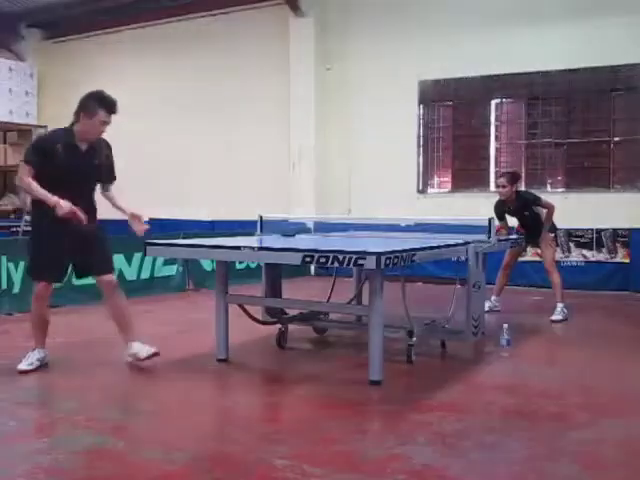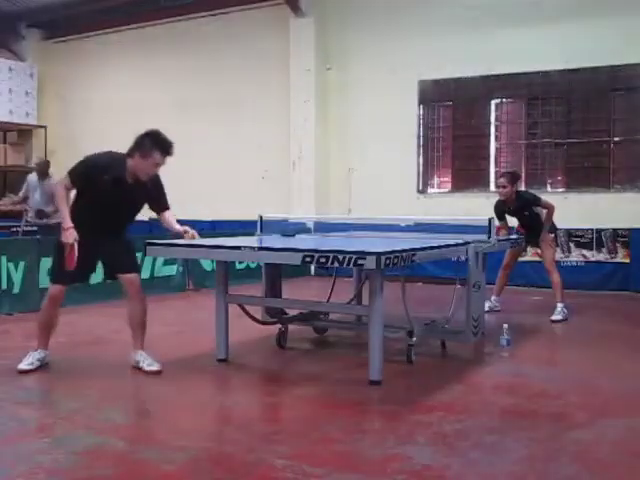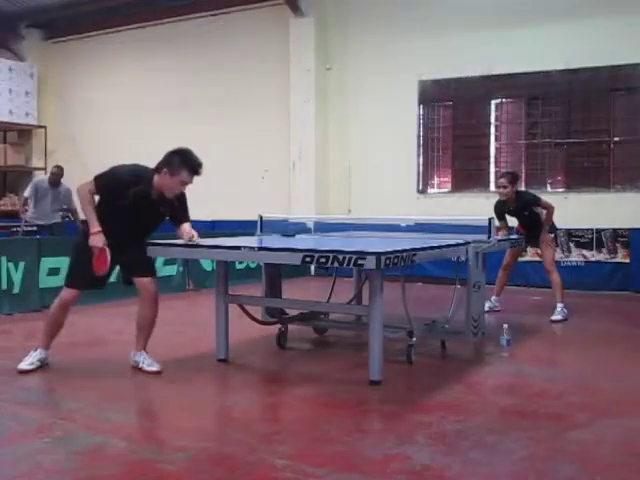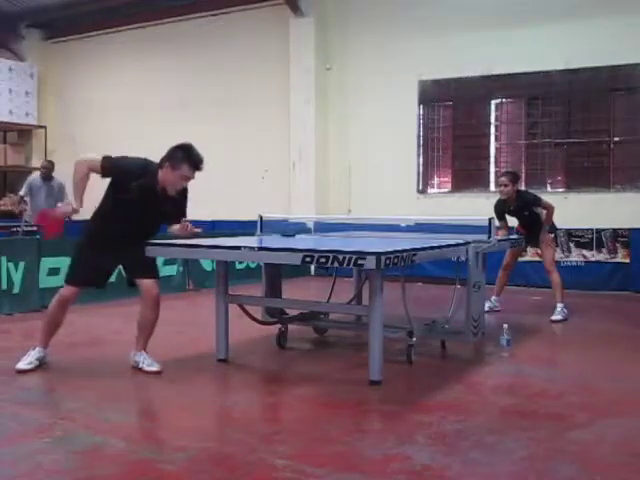
dt=0.4s
person 1, frame 1
left shoulder: (103, 149)
right shoulder: (48, 142)
left elbow: (107, 188)
right elbow: (23, 179)
left wrist: (127, 211)
right wrist: (54, 201)
left hip: (86, 226)
right hip: (50, 227)
left knee: (110, 283)
right knee: (41, 289)
left ankle: (132, 345)
right ankle: (39, 351)
person 1, frame 2
left shoulder: (151, 183)
right shoulder: (98, 165)
left elbow: (163, 212)
right elbow: (61, 187)
left wrist: (178, 228)
right wrist: (68, 226)
left hip: (114, 236)
right hip: (78, 234)
left knee: (134, 286)
right knee: (55, 293)
left ankle: (139, 353)
right ankle: (40, 351)
person 1, frame 3
left shoulder: (176, 198)
right shoulder: (127, 176)
left elbow: (181, 223)
right elbow: (84, 190)
left wrist: (187, 233)
right wrist: (95, 230)
left hip: (133, 244)
right hip: (97, 239)
left knee: (149, 291)
right knee: (67, 297)
left ankle: (139, 353)
right ankle: (42, 351)
person 1, frame 4
left shoulder: (178, 194)
right shoulder: (133, 169)
left elbow: (172, 225)
right elbow: (83, 163)
left wrist: (183, 229)
right wrist: (76, 202)
left hip: (136, 244)
right hip: (99, 238)
left knee: (152, 294)
right knee: (66, 294)
left ankle: (139, 353)
right ankle: (40, 349)
person 2, frame 1
left shoulder: (526, 197)
right shoulder: (499, 206)
left elbow: (551, 207)
right elbow: (504, 229)
left wrist: (545, 232)
right wrist: (500, 232)
left hip: (543, 230)
right hip: (525, 231)
left knee: (550, 267)
right knee: (505, 265)
left ankle: (561, 307)
right ankle: (494, 301)
person 2, frame 2
left shoulder: (525, 197)
right shoulder: (499, 206)
left elbow: (550, 207)
right elbow: (504, 229)
left wrist: (544, 232)
right wrist: (501, 232)
left hip: (543, 230)
right hip: (524, 231)
left knee: (550, 267)
right knee: (505, 265)
left ankle: (561, 307)
right ankle: (494, 301)
person 2, frame 3
left shoulder: (526, 197)
right shoulder: (499, 206)
left elbow: (550, 208)
right elbow: (504, 228)
left wrist: (544, 232)
right wrist: (501, 233)
left hip: (543, 229)
right hip: (524, 230)
left knee: (550, 267)
right knee: (506, 265)
left ankle: (561, 307)
right ankle: (494, 301)
person 2, frame 4
left shoulder: (526, 197)
right shoulder: (500, 205)
left elbow: (550, 208)
right elbow: (504, 228)
left wrist: (544, 232)
right wrist: (501, 233)
left hip: (543, 229)
right hip: (524, 230)
left knee: (550, 267)
right knee: (506, 265)
left ankle: (560, 307)
right ankle: (494, 301)
